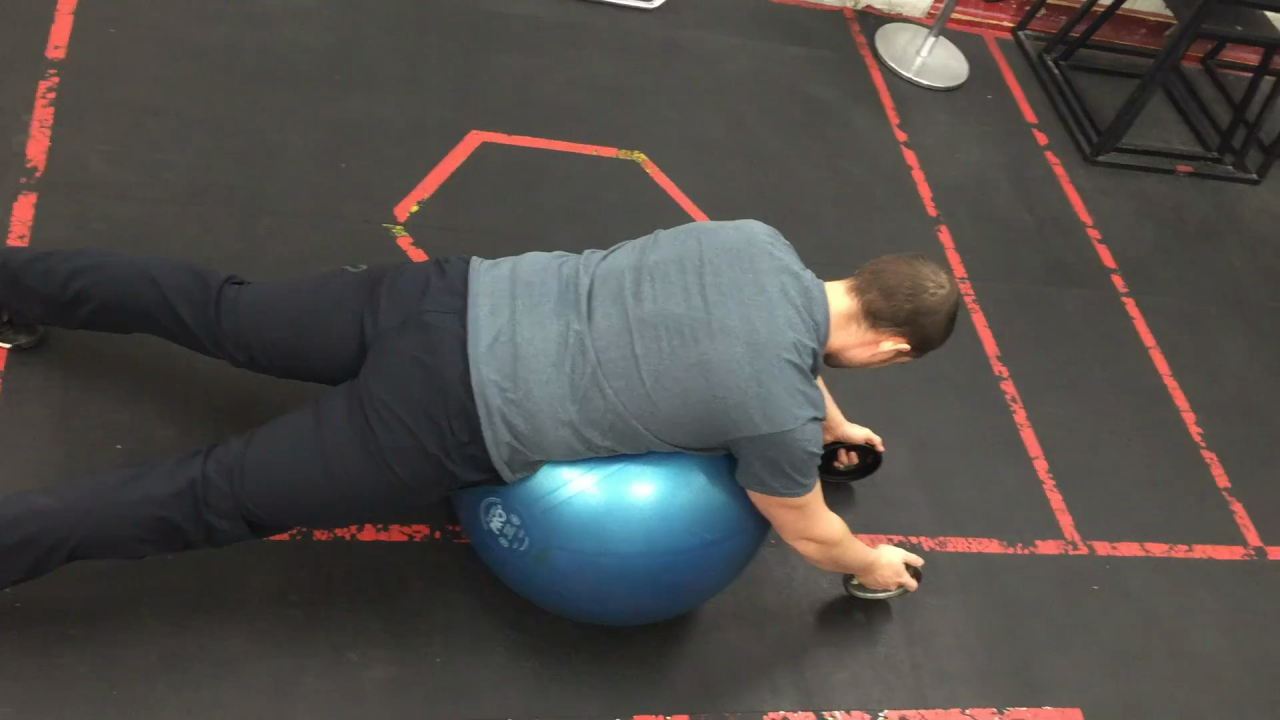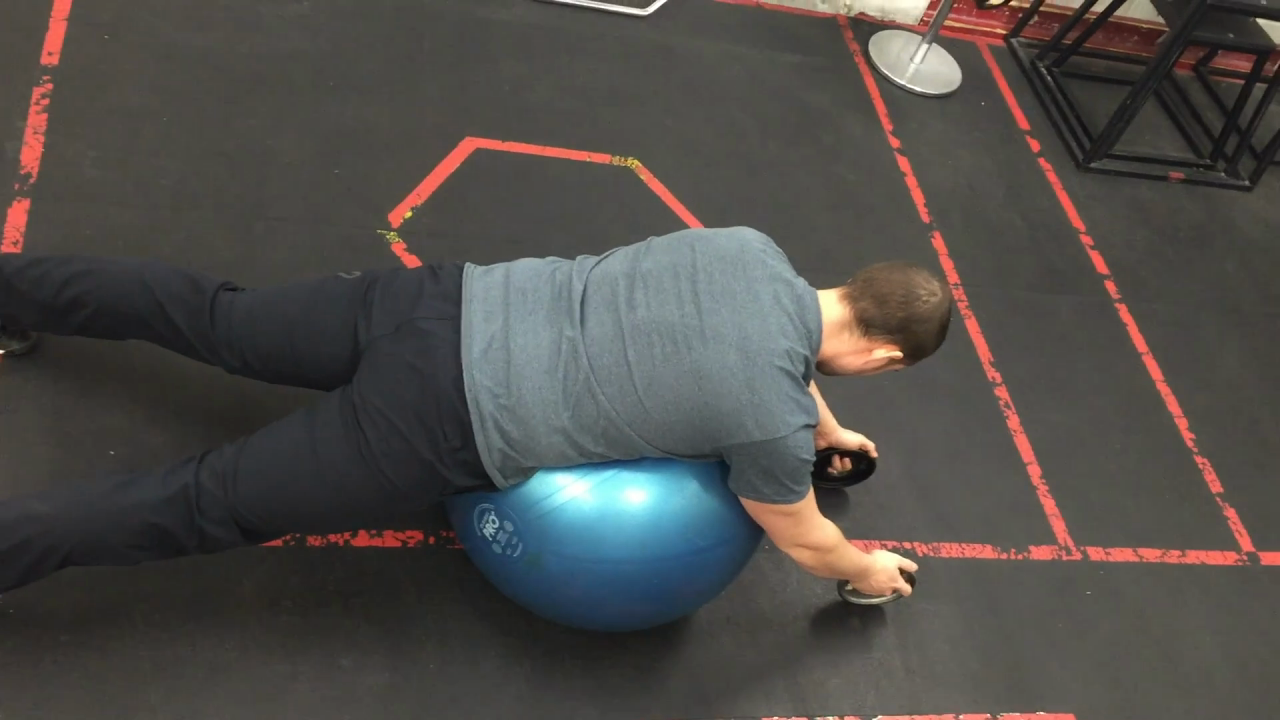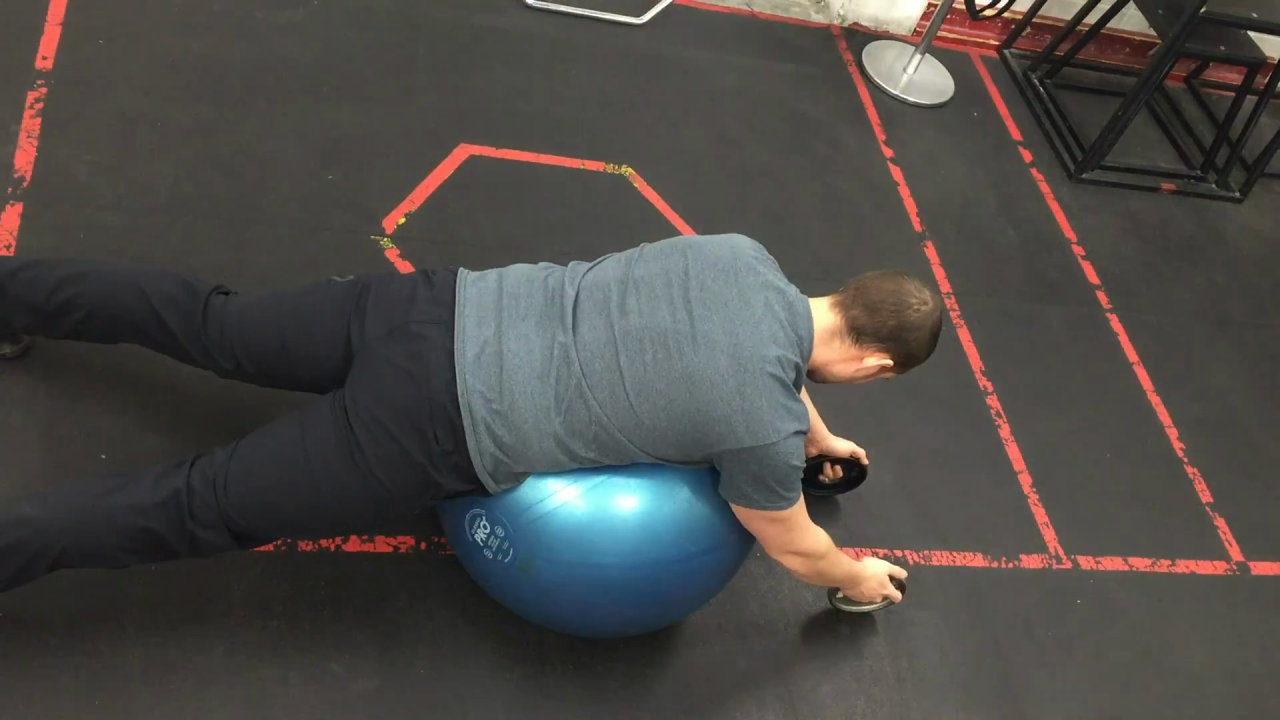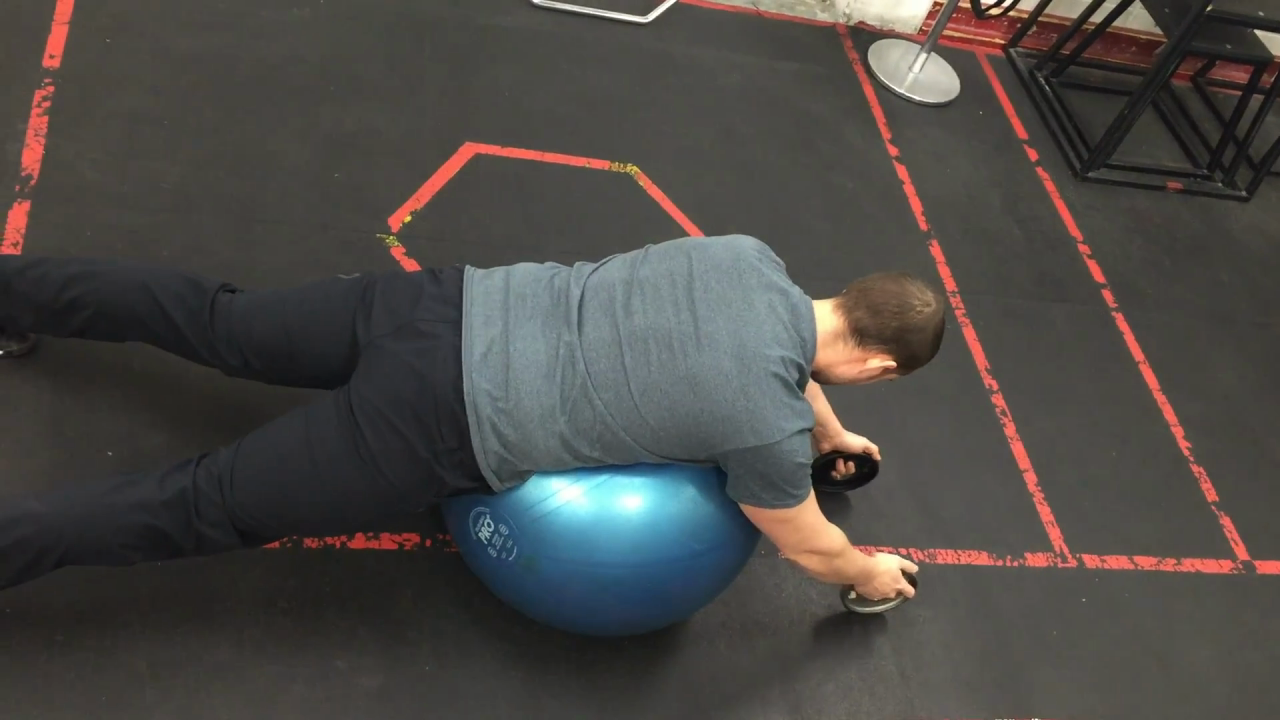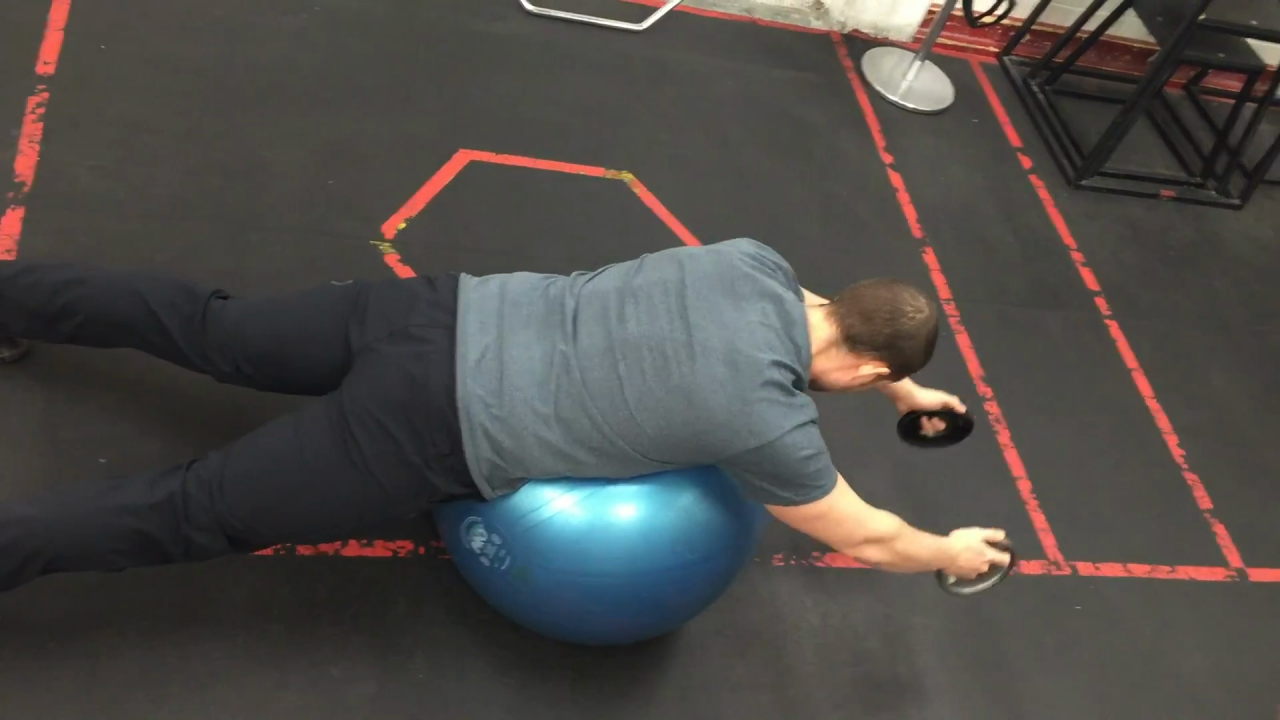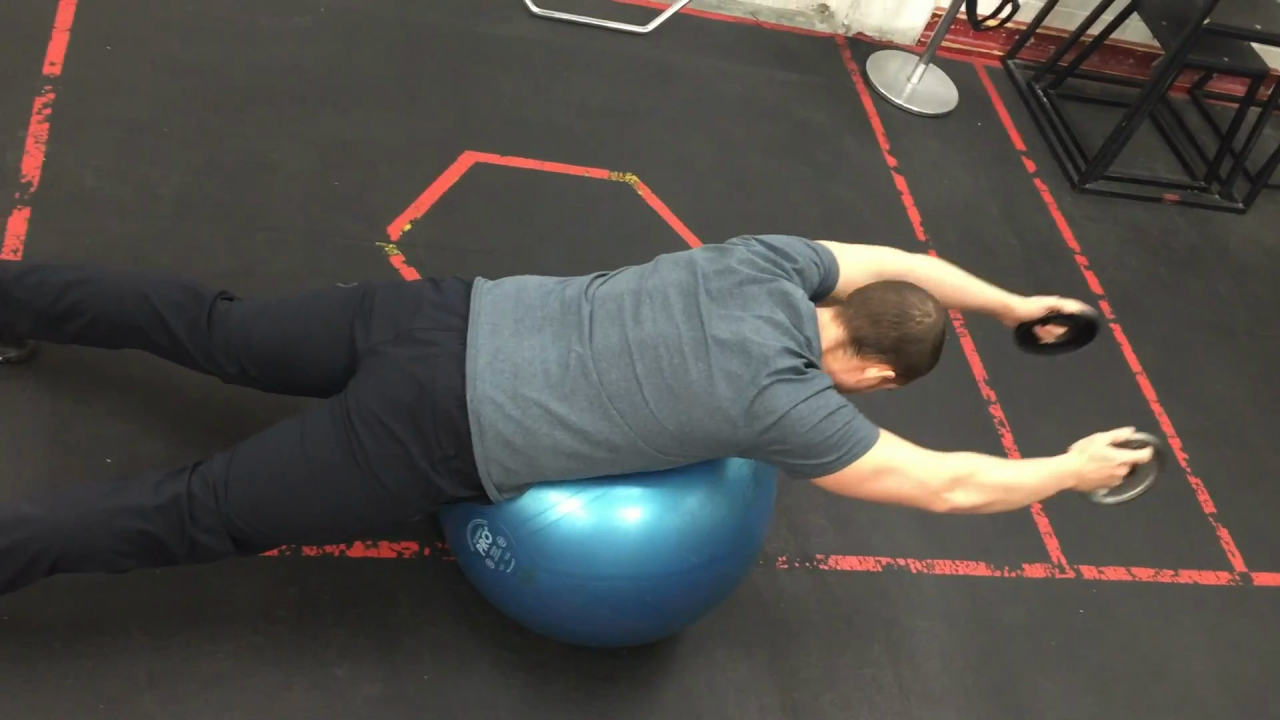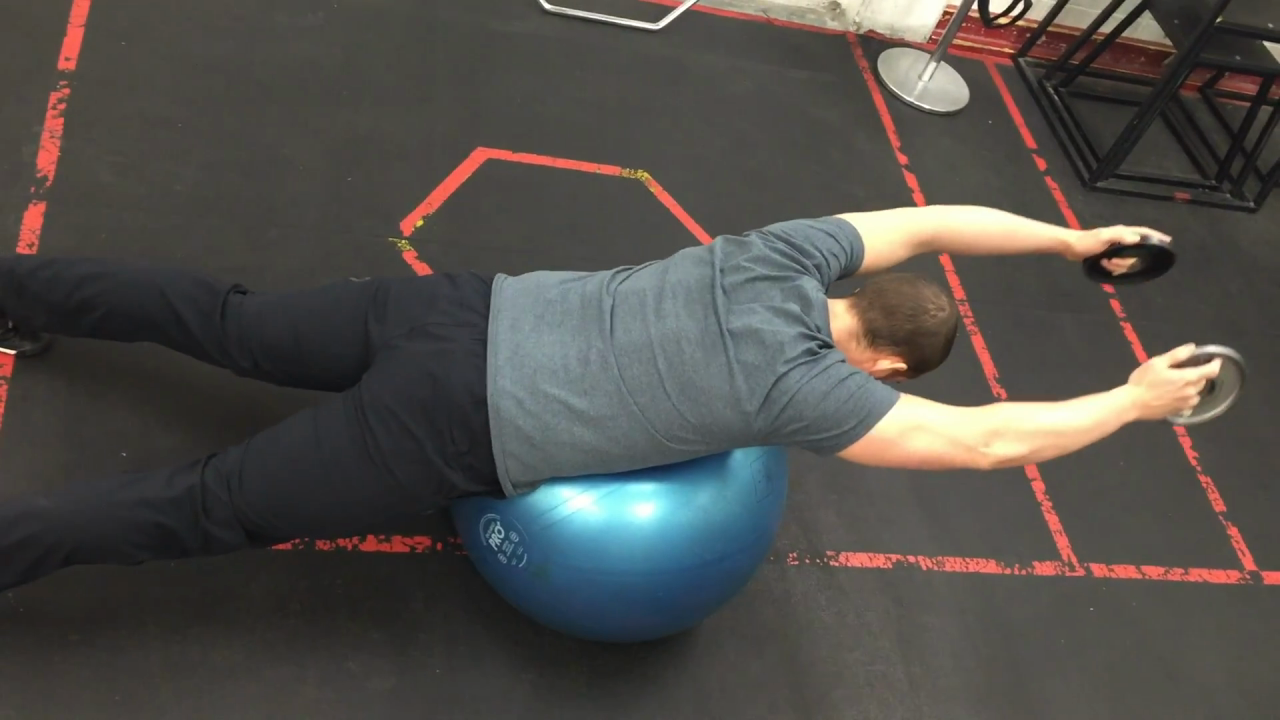
dt=0.5s
person 1, frame 1
left shoulder: (762, 245)
right shoulder: (778, 410)
right elbow: (809, 533)
left wrist: (831, 421)
right wrist: (874, 566)
left hip: (451, 299)
right hip: (446, 416)
left knee: (224, 314)
right knee: (215, 498)
person 1, frame 2
left shoulder: (754, 251)
right shoulder: (769, 420)
right elbow: (804, 541)
left wrist: (825, 428)
right wrist: (871, 571)
left hip: (444, 303)
right hip: (437, 422)
left knee: (219, 319)
right knee: (206, 505)
person 1, frame 3
left shoulder: (744, 258)
right shoulder: (762, 425)
right elbow: (795, 548)
left wrist: (817, 436)
right wrist: (859, 579)
left hip: (432, 309)
right hip: (429, 423)
left knee: (211, 325)
right knee: (199, 509)
person 1, frame 4
left shoulder: (754, 260)
right shoulder: (763, 422)
right elbow: (809, 547)
left wrist: (831, 432)
right wrist: (872, 574)
left hip: (446, 305)
right hip: (434, 418)
left knee: (216, 322)
right knee: (204, 505)
person 1, frame 5
left shoulder: (754, 264)
right shoulder: (761, 419)
left elbow: (816, 321)
right elbow: (864, 536)
left wrist: (908, 394)
right wrist: (954, 553)
left hip: (438, 314)
right hip: (428, 427)
left knee: (209, 329)
right knee: (192, 514)
person 1, frame 6
left shoulder: (772, 264)
right shoulder: (777, 401)
left elbow: (898, 262)
right elbow: (949, 483)
left wrist: (1013, 301)
right wrist: (1075, 468)
left hip: (446, 314)
right hip: (436, 428)
left knee: (218, 330)
right knee: (200, 513)
person 1, frame 7
left shoulder: (783, 255)
right shoulder: (795, 388)
left elbow: (929, 220)
right elbow: (988, 441)
left wrist: (1075, 240)
right wrist: (1138, 400)
left hip: (458, 313)
right hip: (454, 428)
left knee: (232, 325)
right knee: (213, 507)
